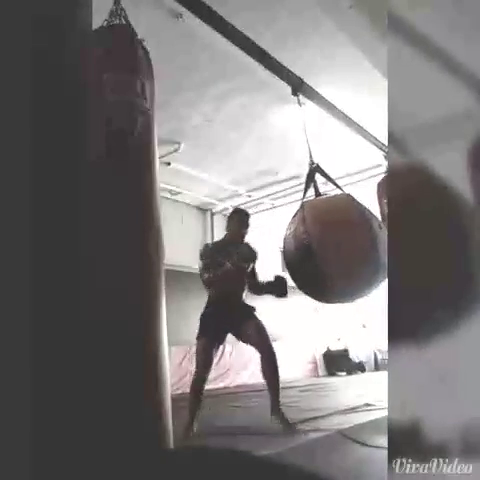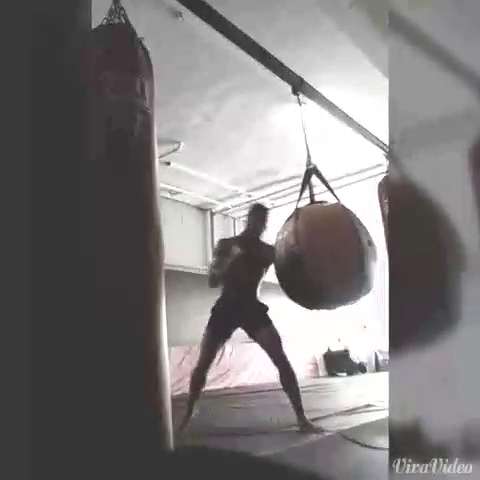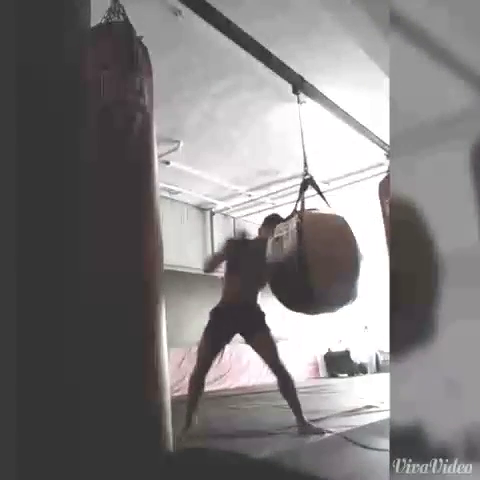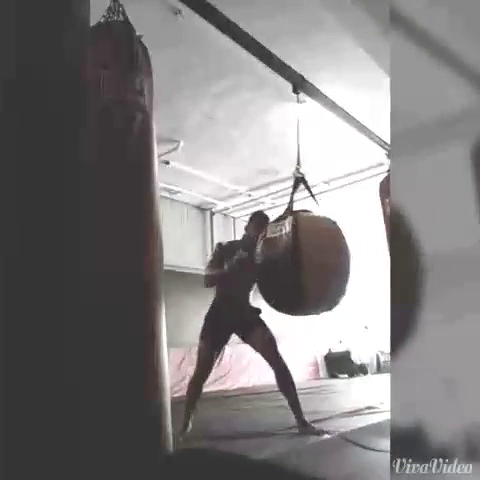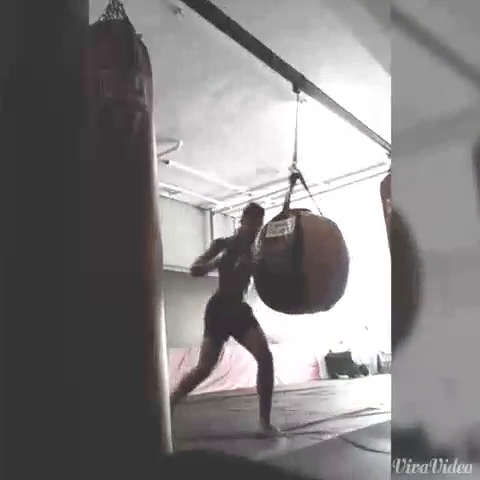
dt=0.3s
person 1, frame 1
left shoulder: (249, 253)
right shoulder: (210, 250)
left elbow: (254, 287)
right elbow: (207, 281)
left wrist: (271, 286)
right wrist: (231, 267)
left hip: (239, 308)
right hip: (214, 310)
left knee: (267, 350)
right knee: (201, 371)
left ankle: (276, 408)
right ankle: (190, 424)
person 1, frame 2
left shoulder: (268, 250)
right shoulder: (226, 245)
right elbow: (213, 281)
right wrist: (232, 261)
left hip: (252, 307)
right hip: (227, 307)
left knee: (281, 360)
right knee: (203, 364)
left ankle: (301, 418)
right ankle: (187, 416)
person 1, frame 3
left shoulder: (269, 257)
right shoulder: (238, 247)
right elbow: (208, 267)
right wrist: (226, 250)
left hip: (250, 313)
right hip: (225, 313)
left knee: (277, 367)
right knee: (200, 369)
left ankle: (301, 420)
right ankle: (188, 421)
person 1, frame 4
right shoulder: (224, 249)
right elbow: (208, 280)
right wrist: (231, 266)
left hip: (245, 313)
right hip: (221, 313)
left knee: (278, 362)
right knee: (201, 374)
left ankle: (301, 421)
right ankle: (186, 423)
person 1, frame 5
left shoulder: (255, 249)
right shoulder: (222, 244)
right elbow: (195, 269)
right wrist: (221, 259)
left hip: (240, 309)
right hip: (219, 306)
left knee: (266, 359)
right knee: (205, 369)
left ankle: (265, 421)
